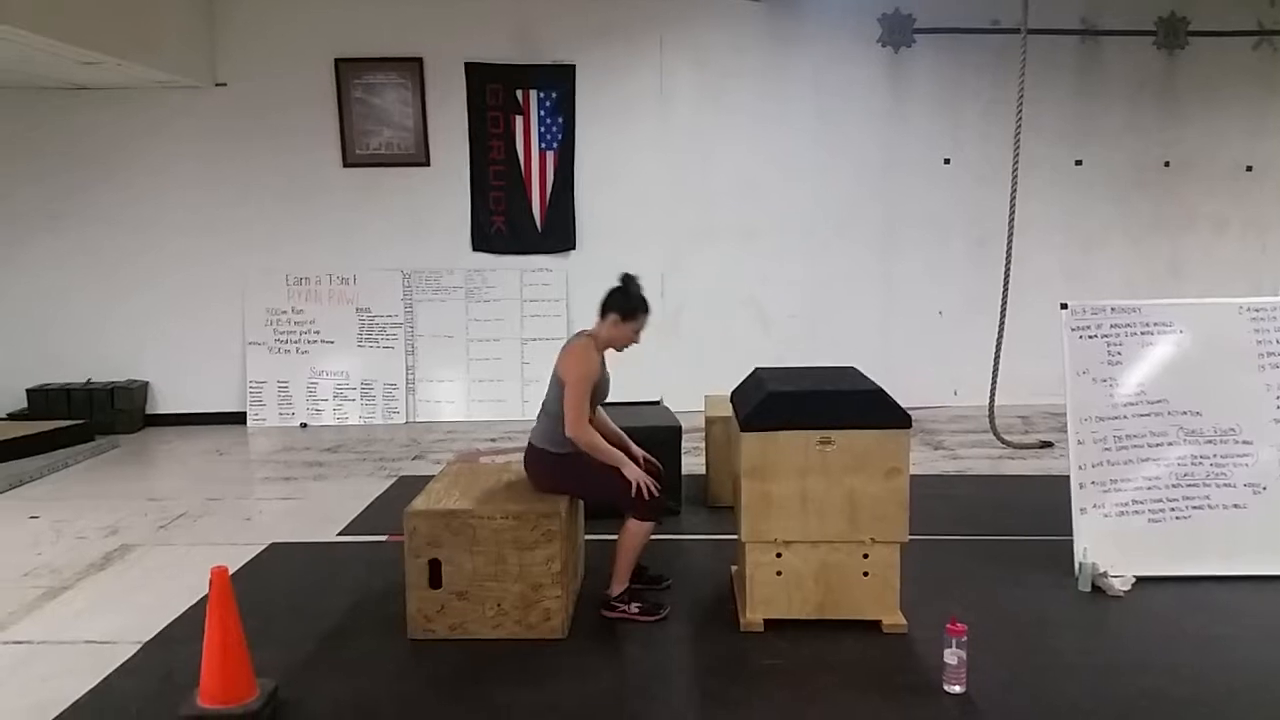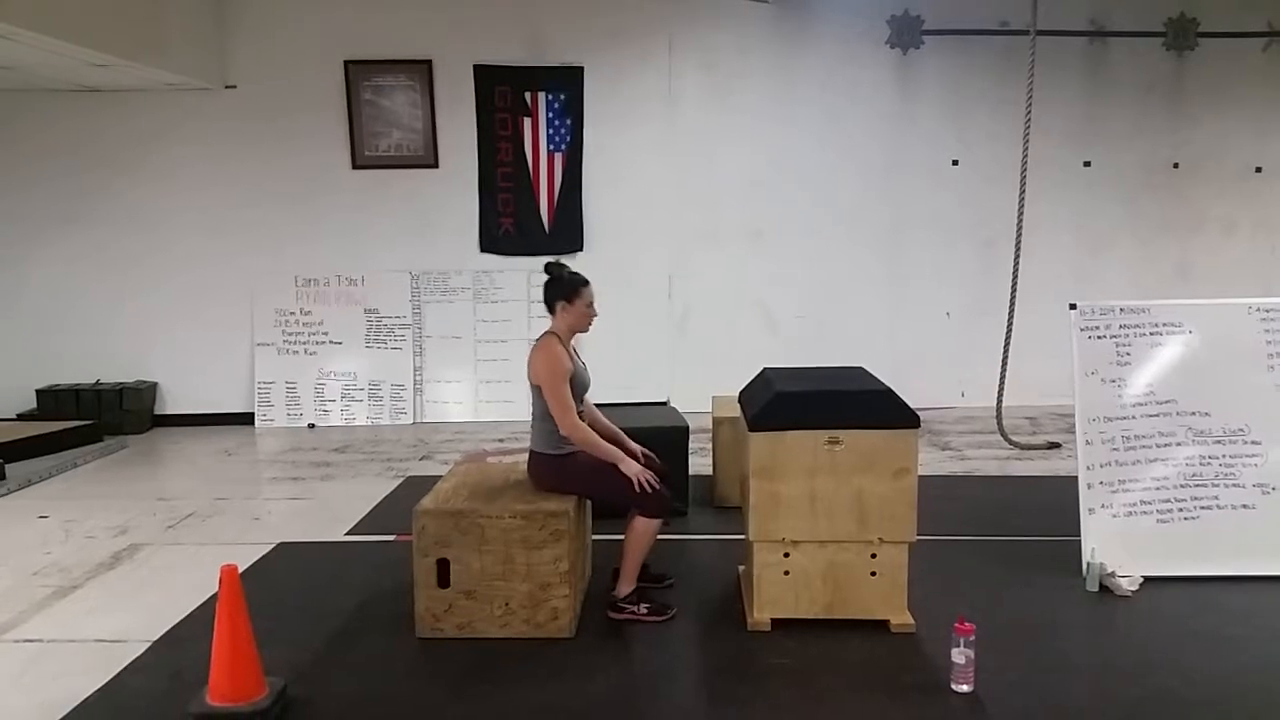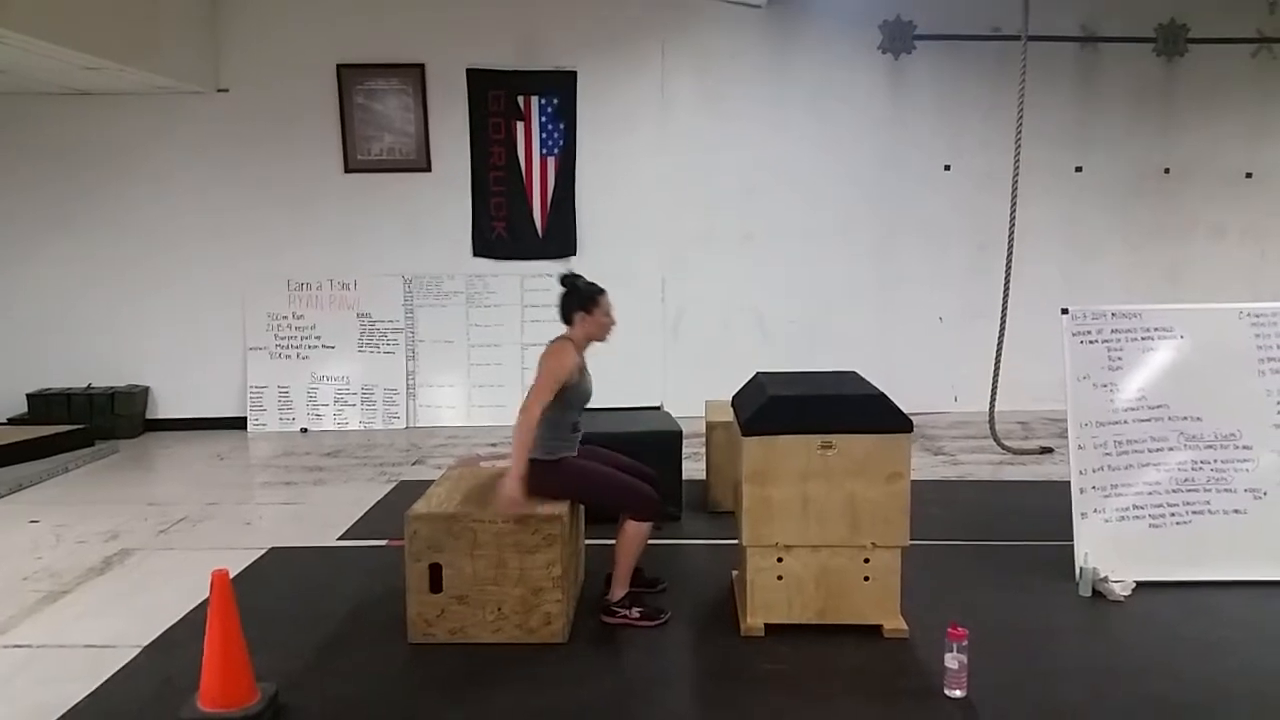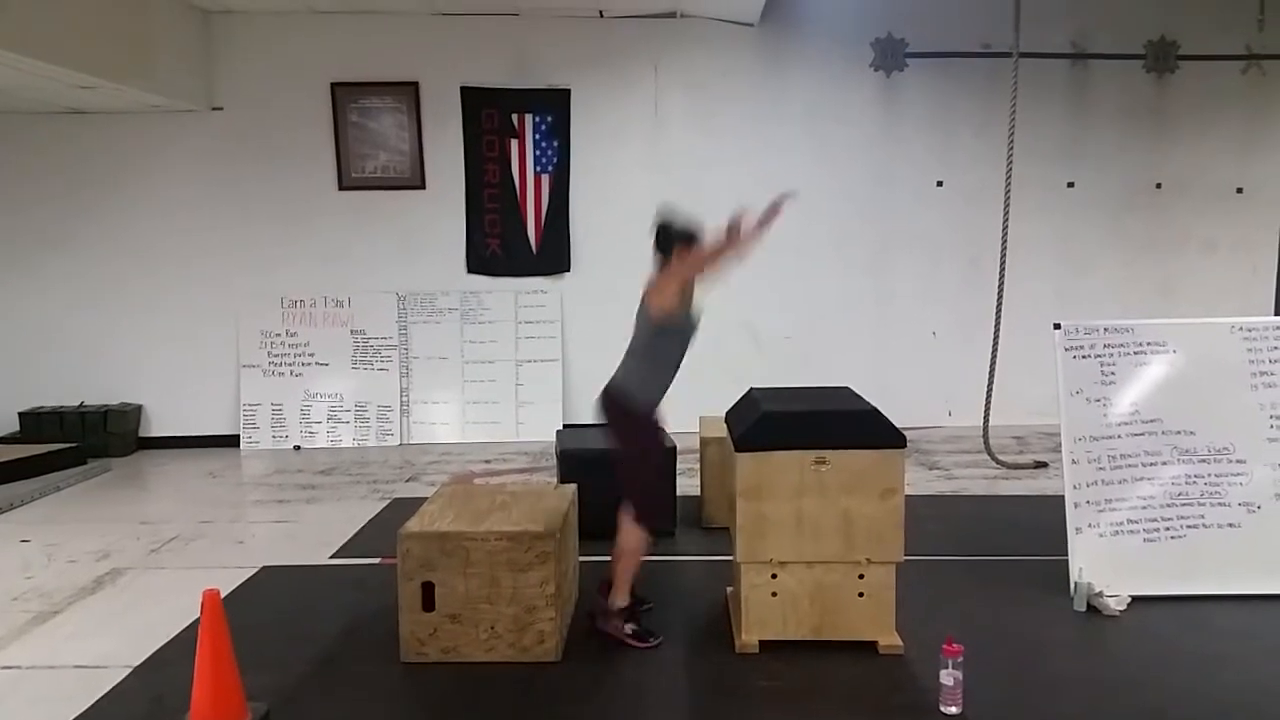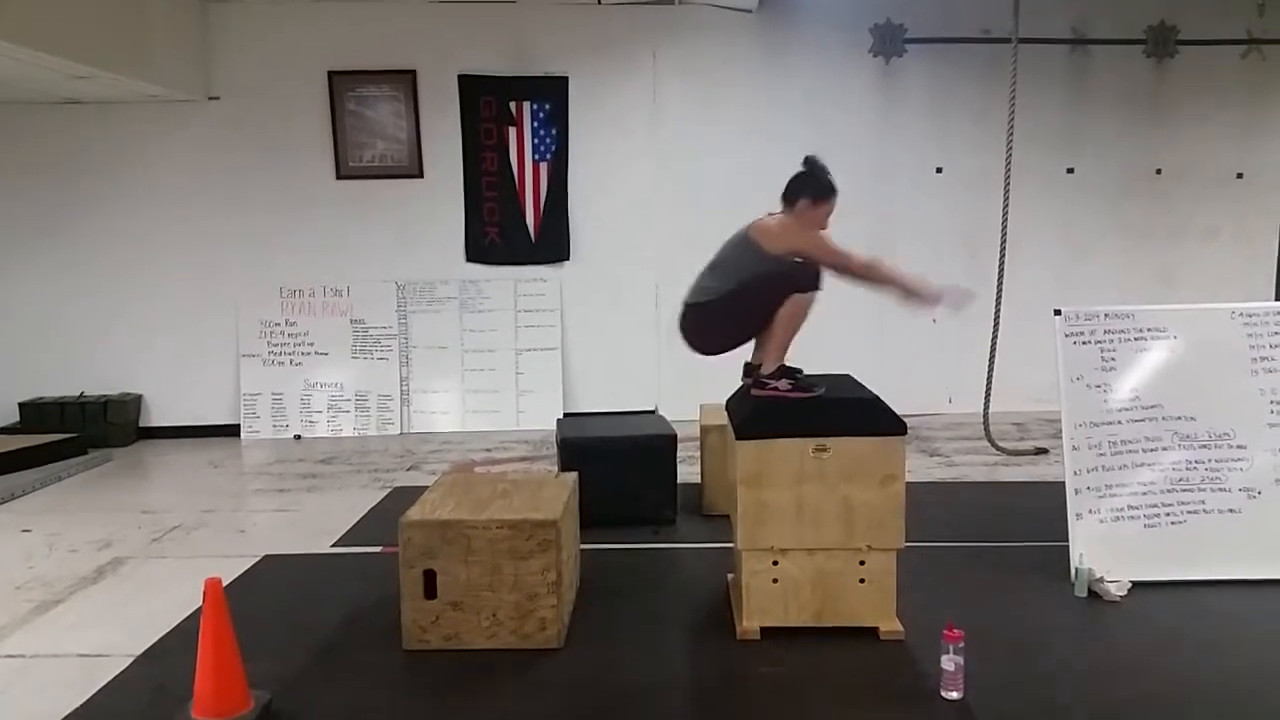
dt=0.5s
person 1, frame 1
left shoulder: (591, 346)
right shoulder: (585, 355)
right elbow: (577, 429)
left wrist: (629, 447)
right wrist: (623, 463)
left hip: (562, 451)
right hip: (551, 460)
left knee: (651, 474)
right knee: (647, 499)
left ankle: (628, 567)
right ankle: (617, 597)
person 1, frame 2
left shoulder: (564, 345)
right shoulder: (550, 352)
left elbow: (582, 407)
right elbow: (570, 426)
left wrist: (626, 442)
right wrist: (621, 460)
left hip: (568, 453)
right hip: (554, 462)
left knee: (653, 472)
right knee: (655, 499)
left ankle: (630, 566)
right ankle: (624, 597)
person 1, frame 3
left shoulder: (576, 350)
right shoulder: (565, 355)
right elbow: (529, 414)
right wrist: (516, 476)
left hip: (564, 453)
right hip: (546, 466)
left knee: (647, 481)
right knee: (645, 502)
left ankle: (624, 572)
right ankle: (618, 602)
person 1, frame 4
left shoulder: (669, 285)
right shoulder: (671, 281)
left elbow: (715, 253)
right elbow: (725, 254)
left wrist: (726, 238)
right wrist: (764, 220)
left hip: (627, 403)
right hip: (630, 409)
left knee: (644, 499)
right knee: (648, 506)
left ankle: (617, 586)
right ankle: (618, 608)
person 1, frame 5
left shoulder: (781, 228)
right shoulder: (793, 234)
left elbow: (848, 264)
right elbow: (858, 266)
left wrist: (903, 286)
right wrist: (916, 289)
left hip: (707, 316)
right hip: (707, 323)
left knee: (782, 288)
right knee: (804, 279)
left ankle: (759, 366)
right ankle: (767, 374)
